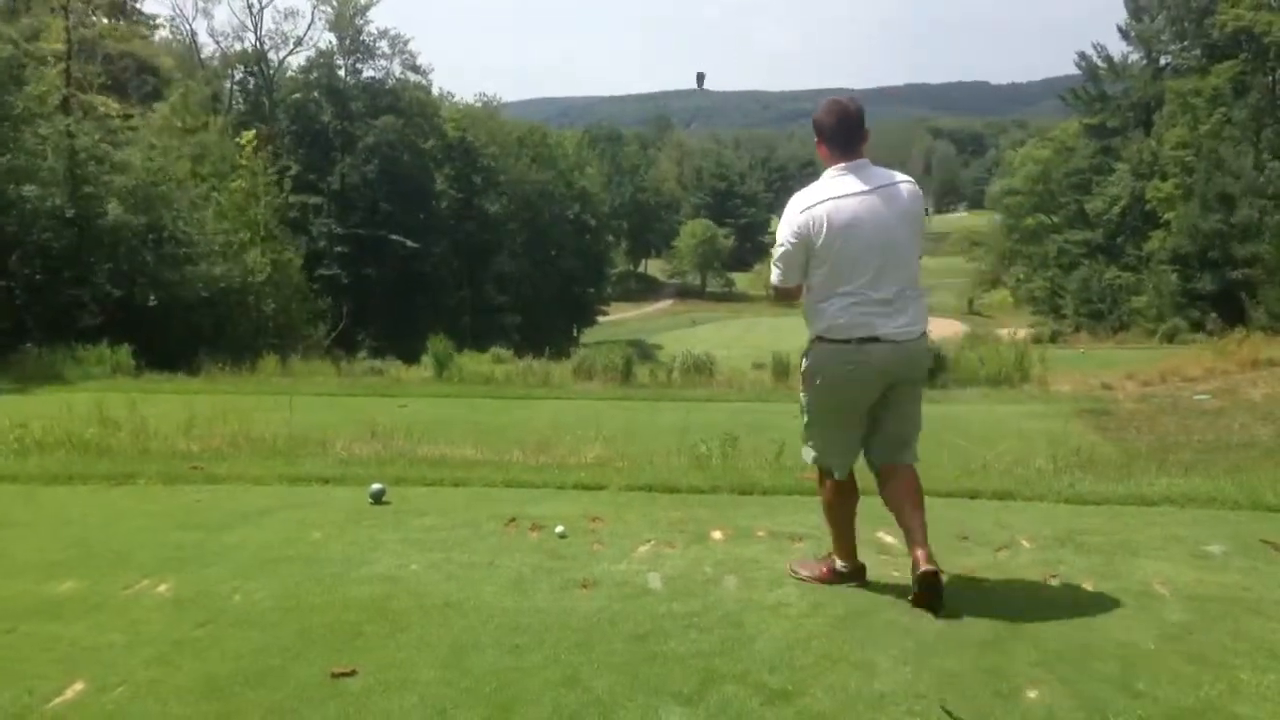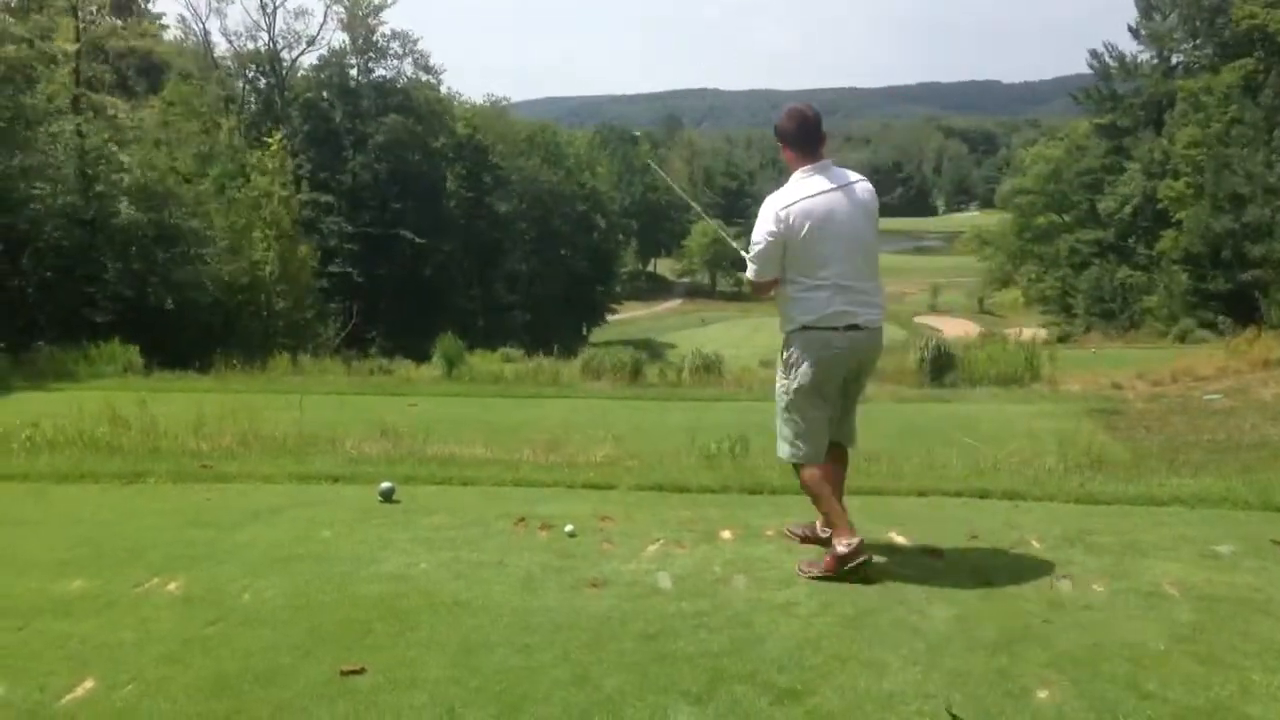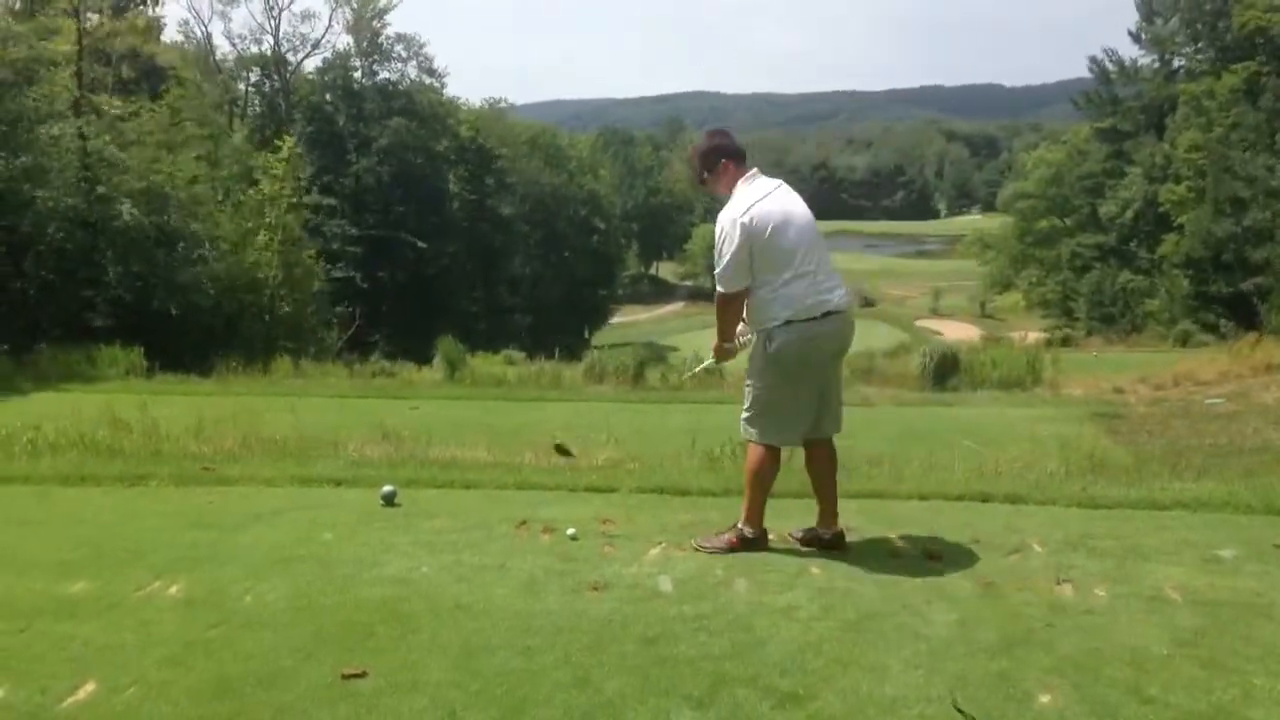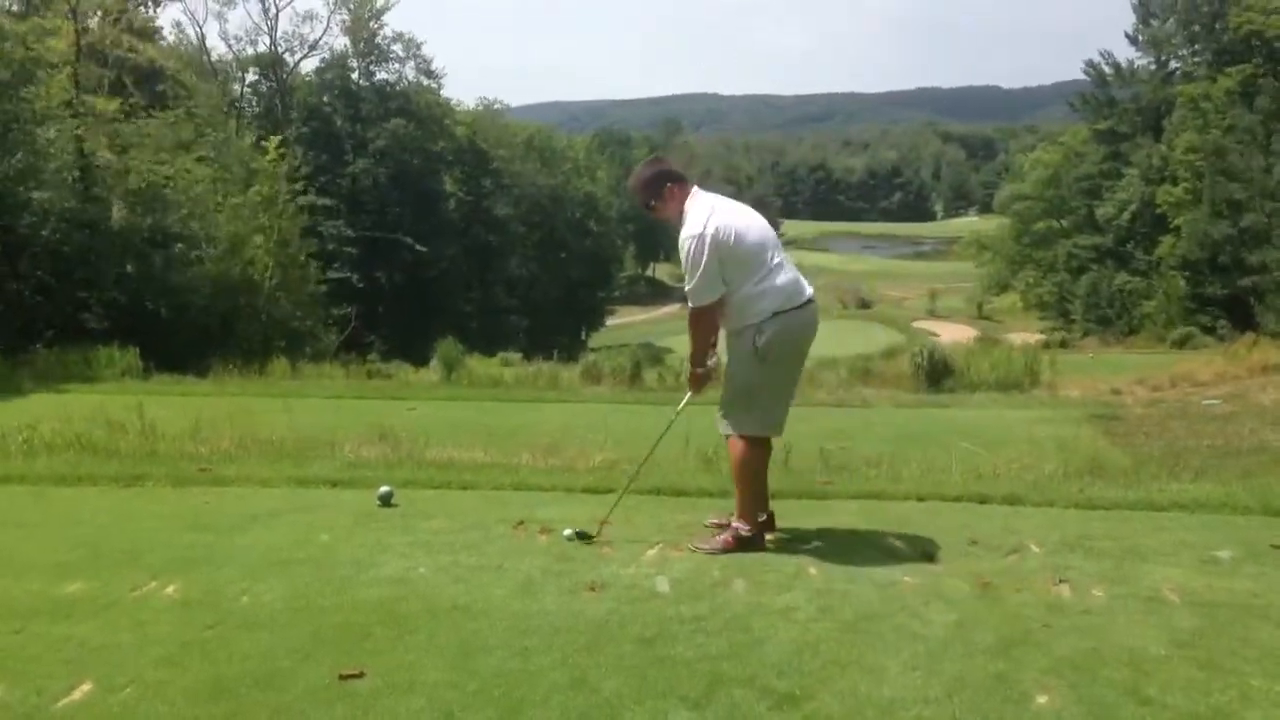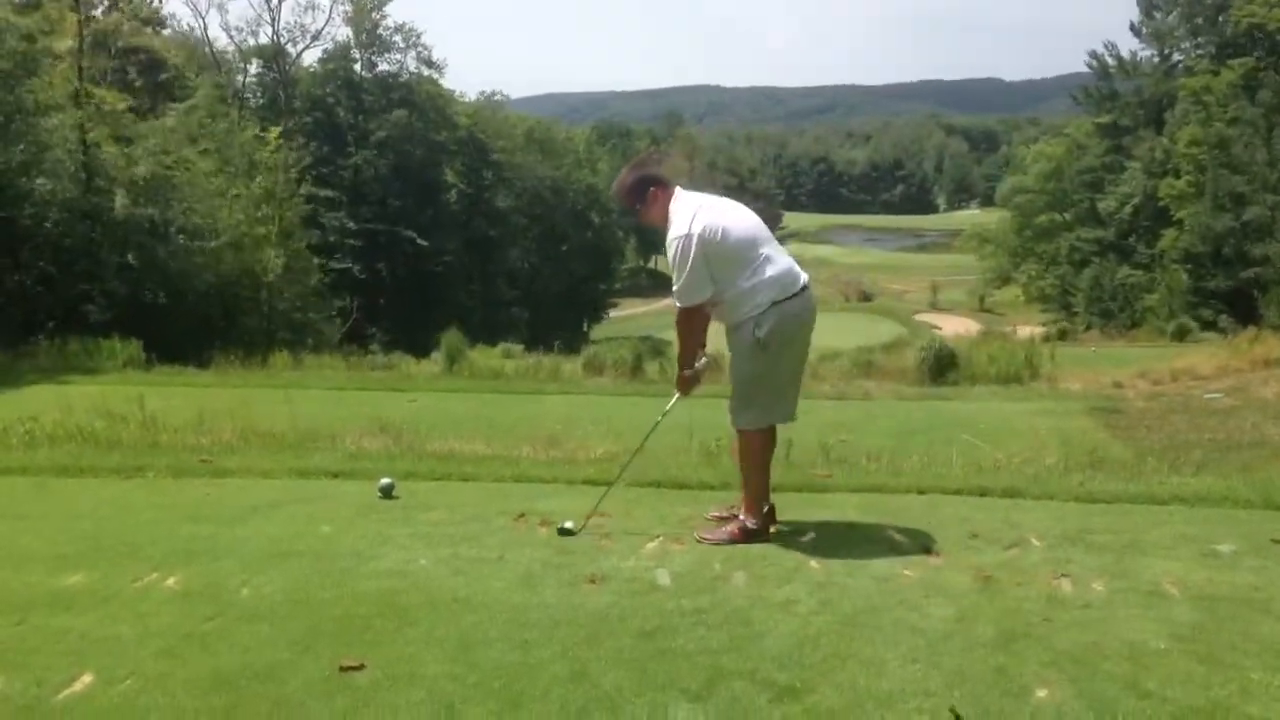
dt=0.5s
person 1, frame 1
left shoulder: (806, 206)
right shoulder: (908, 191)
left elbow: (784, 290)
left hip: (841, 351)
right hip: (908, 344)
left knee: (835, 462)
right knee: (895, 458)
left ankle: (845, 561)
right ankle: (922, 559)
person 1, frame 2
left shoulder: (781, 206)
right shoulder: (863, 189)
left elbow: (759, 284)
left wrist: (785, 276)
left hip: (816, 338)
right hip: (867, 330)
left knee: (804, 446)
right knee: (834, 434)
left ankle: (846, 540)
right ankle: (830, 524)
person 1, frame 3
left shoulder: (735, 216)
right shoulder: (779, 191)
left elbow: (730, 293)
left wrist: (724, 342)
right wrist: (749, 316)
left hip: (792, 330)
right hip: (834, 319)
left knee: (764, 432)
right knee: (814, 430)
left ankle: (750, 529)
right ankle: (828, 525)
person 1, frame 4
left shoulder: (696, 231)
right shoulder: (717, 206)
left elbow: (702, 308)
left wrist: (697, 364)
right wrist: (710, 346)
left hip: (772, 324)
right hip: (794, 313)
left knee: (742, 424)
right knee: (754, 421)
left ankle: (745, 527)
right ankle: (756, 512)
person 1, frame 5
left shoulder: (683, 233)
right shoulder: (701, 205)
left elbow: (689, 309)
left wrist: (685, 367)
right wrist: (699, 347)
left hip: (770, 315)
right hip: (792, 303)
left knee: (751, 417)
right knee: (759, 413)
left ankle: (753, 519)
right ankle: (757, 503)
